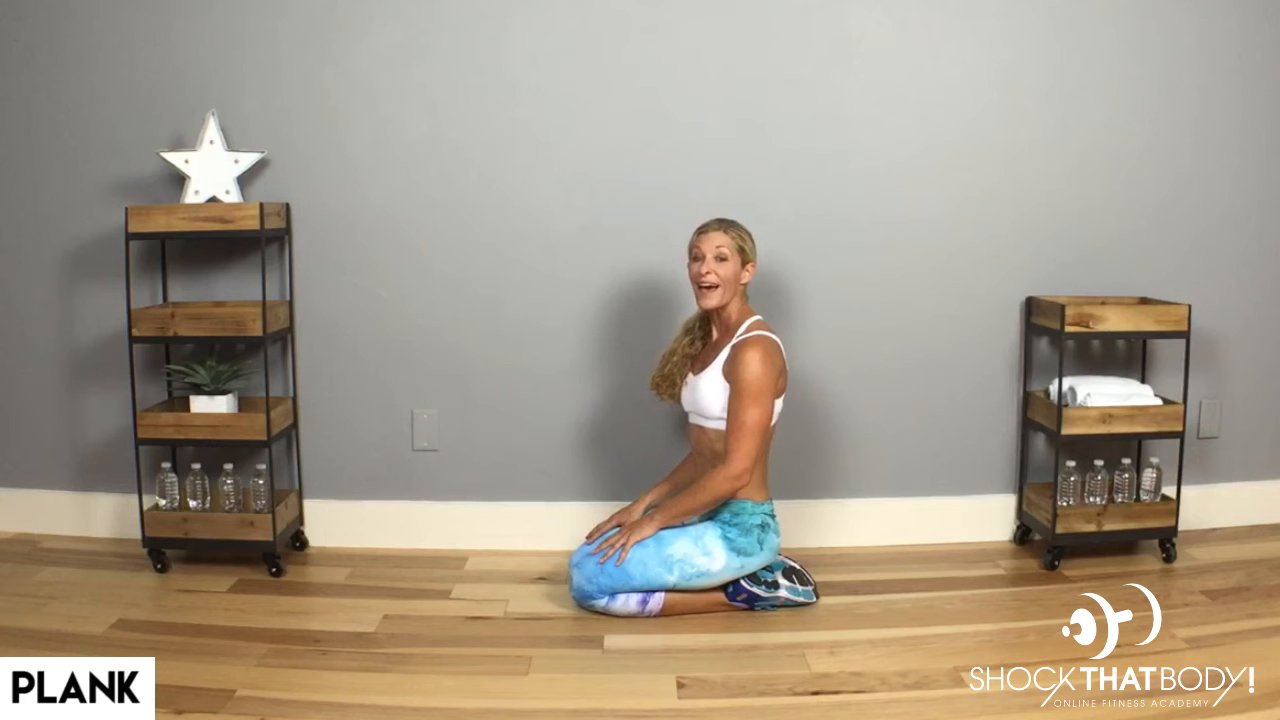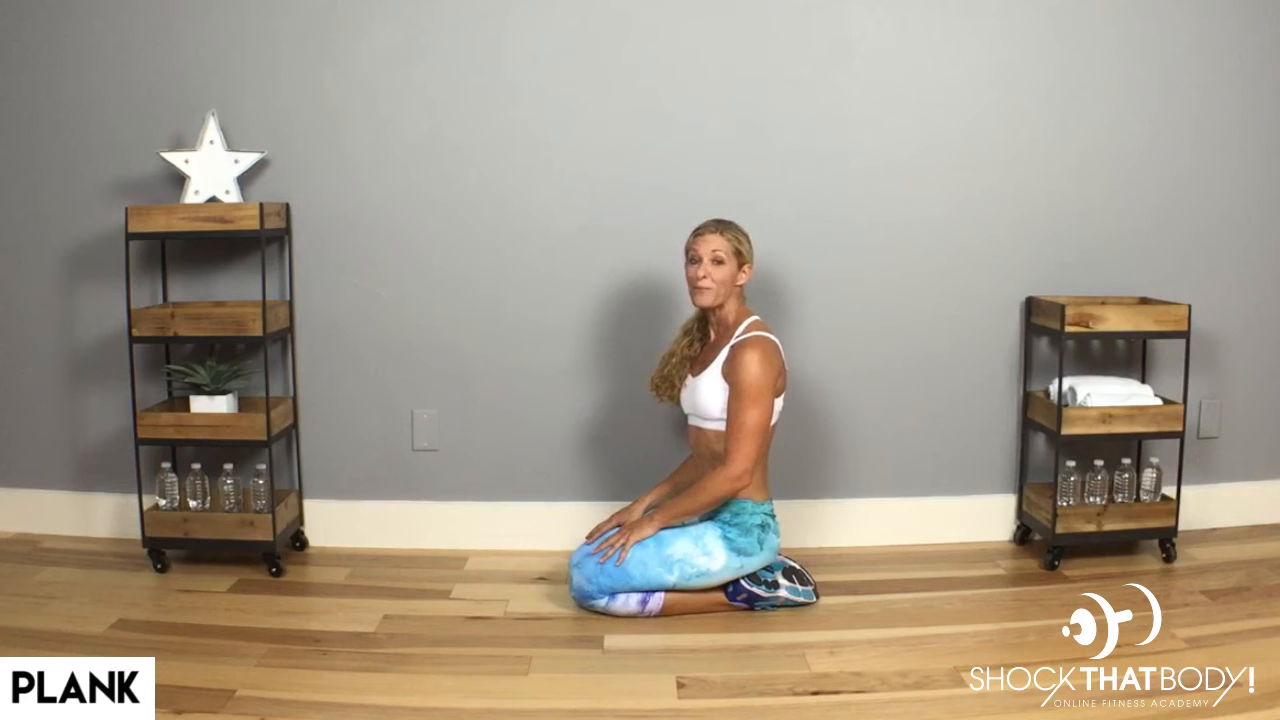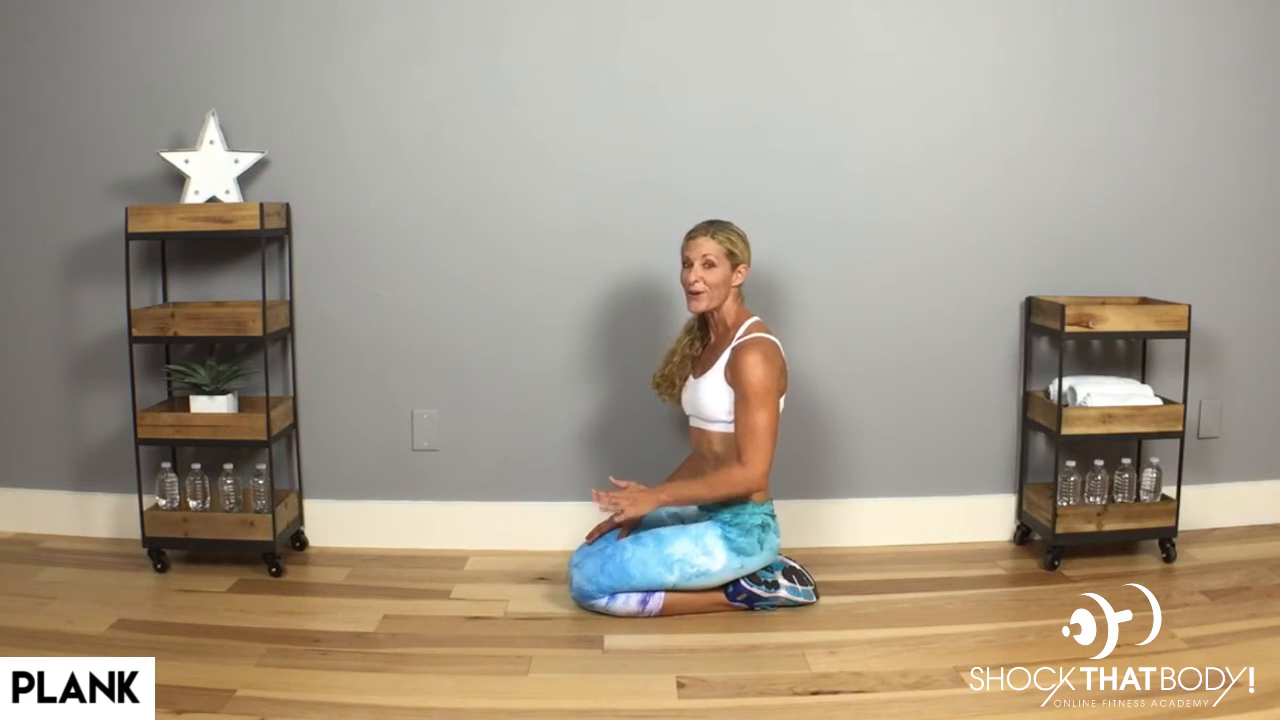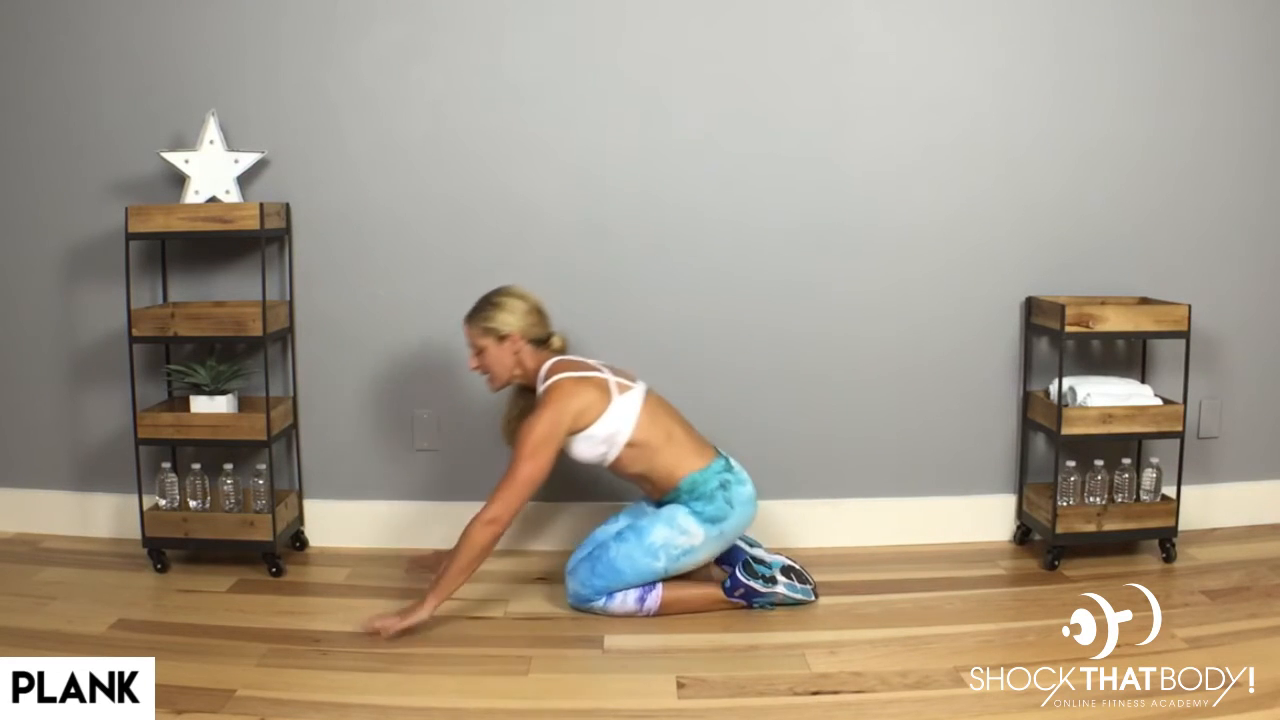
dt=1s
person 1, frame 1
left shoulder: (754, 349)
right shoulder: (706, 339)
left elbow: (736, 470)
left wrist: (654, 519)
right wrist: (645, 502)
left hip: (739, 527)
right hip: (708, 513)
left knee: (589, 581)
right knee: (585, 560)
left ankle: (743, 592)
right ankle: (753, 572)
person 1, frame 2
left shoulder: (751, 350)
right shoulder: (704, 340)
left elbow: (736, 471)
left wrist: (654, 520)
right wrist: (644, 502)
left hip: (740, 527)
right hip: (710, 514)
left knee: (589, 581)
right knee: (586, 560)
left ankle: (742, 592)
right ankle: (752, 573)
person 1, frame 3
left shoulder: (752, 353)
right shoulder: (704, 341)
left elbow: (752, 472)
left wrist: (653, 497)
right wrist: (643, 503)
left hip: (739, 528)
right hip: (709, 515)
left knee: (589, 582)
right knee: (586, 560)
left ankle: (743, 592)
right ankle: (751, 572)
person 1, frame 4
left shoulder: (556, 403)
right shoulder: (561, 377)
left elbow: (495, 516)
right elbow: (515, 493)
left wrist: (427, 604)
right wrist: (460, 555)
left hip: (713, 500)
right hip: (696, 489)
left knee: (587, 587)
right knee: (585, 566)
left ankle: (739, 587)
right ankle: (733, 560)
